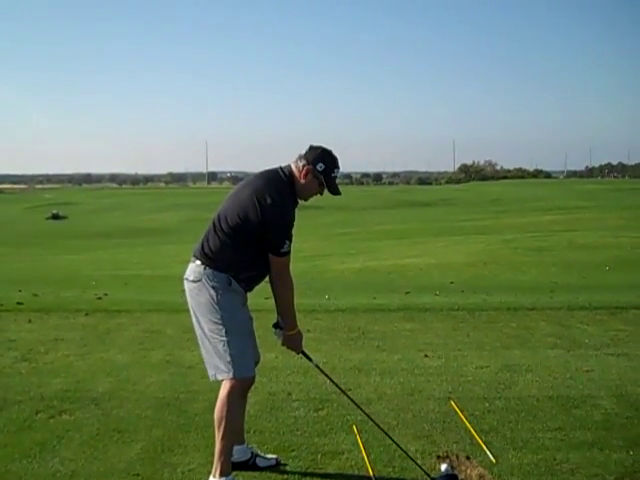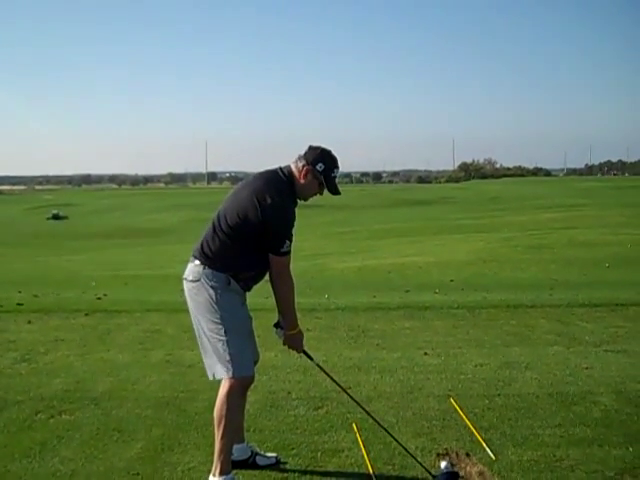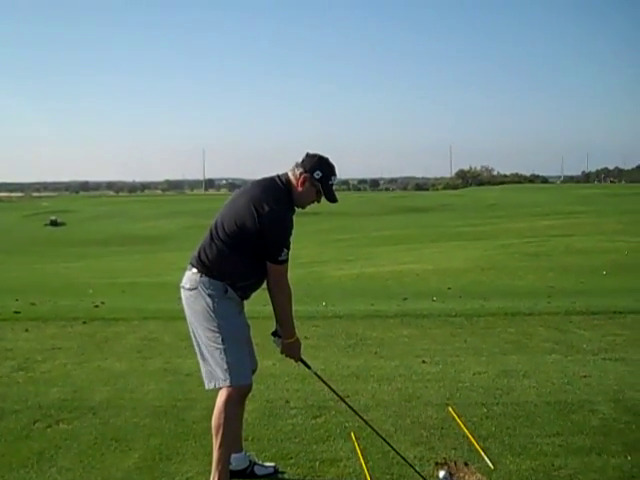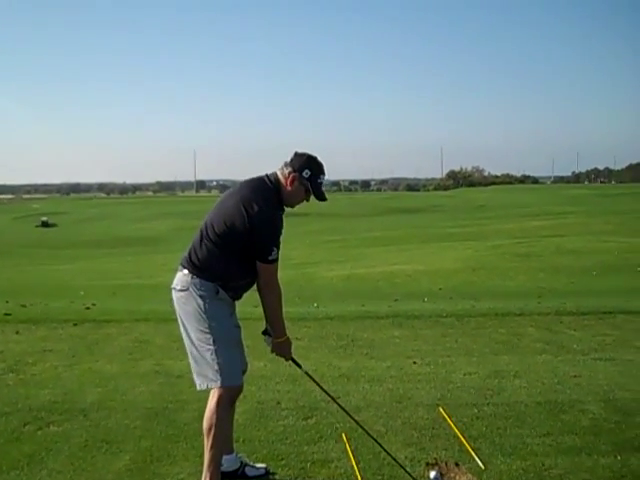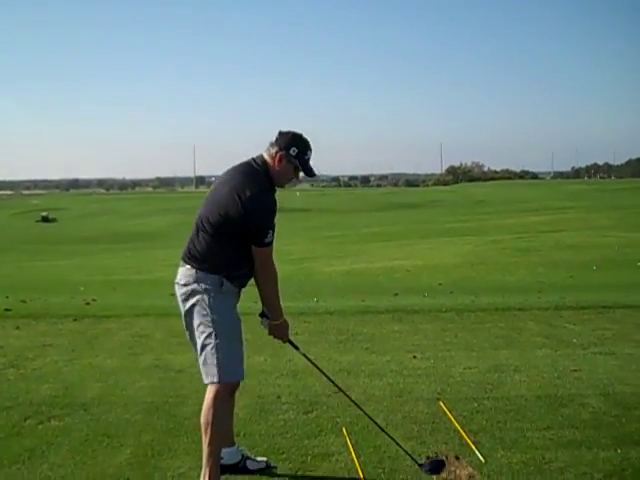
dt=0.3s
person 1, frame 1
left shoulder: (270, 183)
right shoulder: (278, 202)
right elbow: (280, 275)
right wrist: (291, 328)
left hip: (219, 280)
right hip: (215, 283)
left knee: (243, 371)
right knee: (238, 377)
left ankle: (237, 451)
person 1, frame 2
left shoulder: (269, 183)
right shoulder: (278, 202)
right elbow: (280, 274)
right wrist: (292, 327)
left hip: (219, 279)
right hip: (214, 283)
left knee: (243, 369)
right knee: (237, 375)
left ankle: (237, 450)
person 1, frame 3
left shoulder: (267, 190)
right shoulder: (276, 210)
right elbow: (278, 283)
right wrist: (289, 336)
left hip: (216, 288)
right hip: (211, 291)
left knee: (240, 378)
right knee: (234, 385)
person 1, frame 4
left shoulder: (256, 190)
right shoulder: (265, 210)
right elbow: (268, 283)
right wrist: (280, 335)
left hip: (207, 289)
right hip: (203, 292)
left knee: (232, 380)
right knee: (225, 386)
person 1, frame 5
left shoulder: (244, 175)
right shoulder: (258, 194)
right elbow: (263, 266)
right wrist: (277, 317)
left hip: (206, 279)
right hip: (208, 285)
left knee: (228, 374)
right knee: (222, 380)
